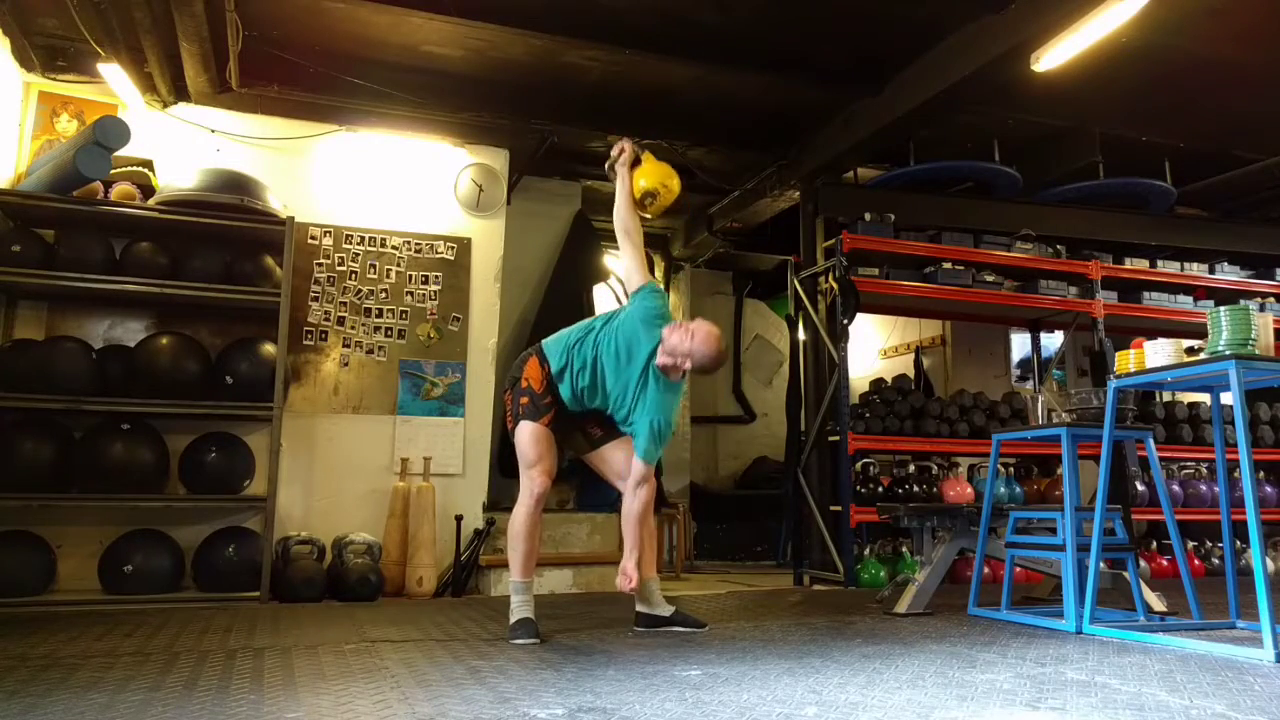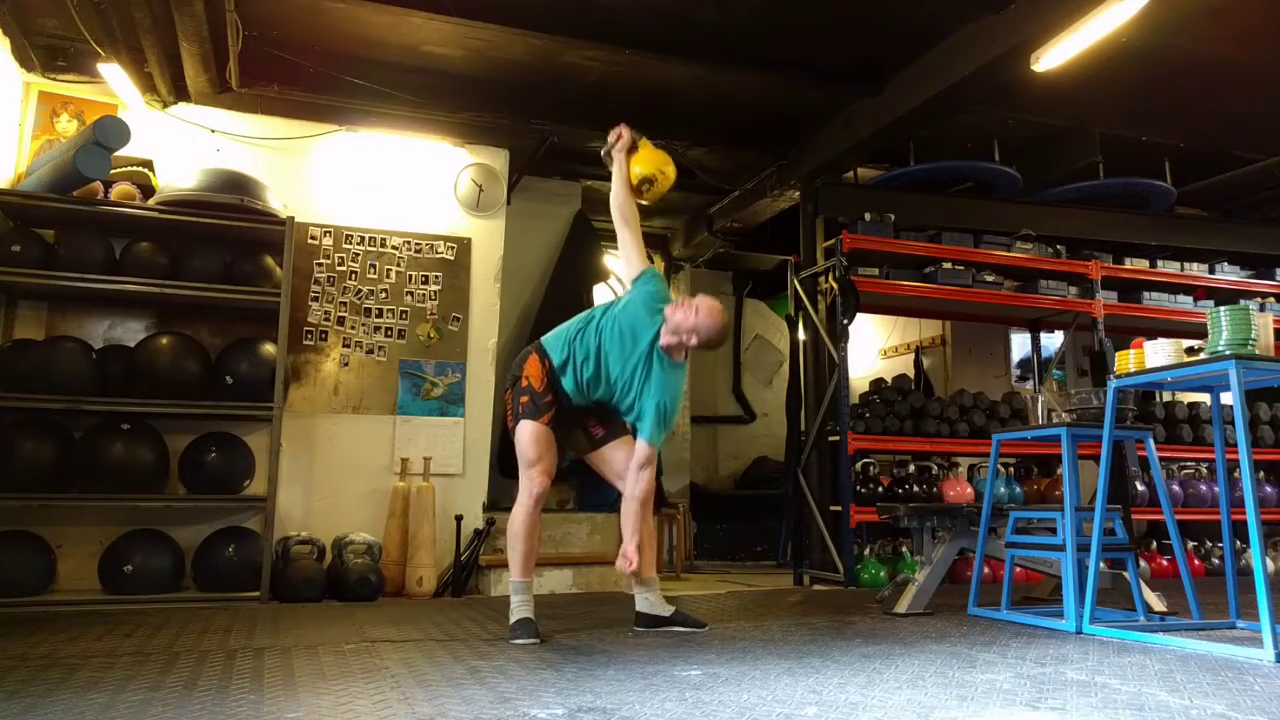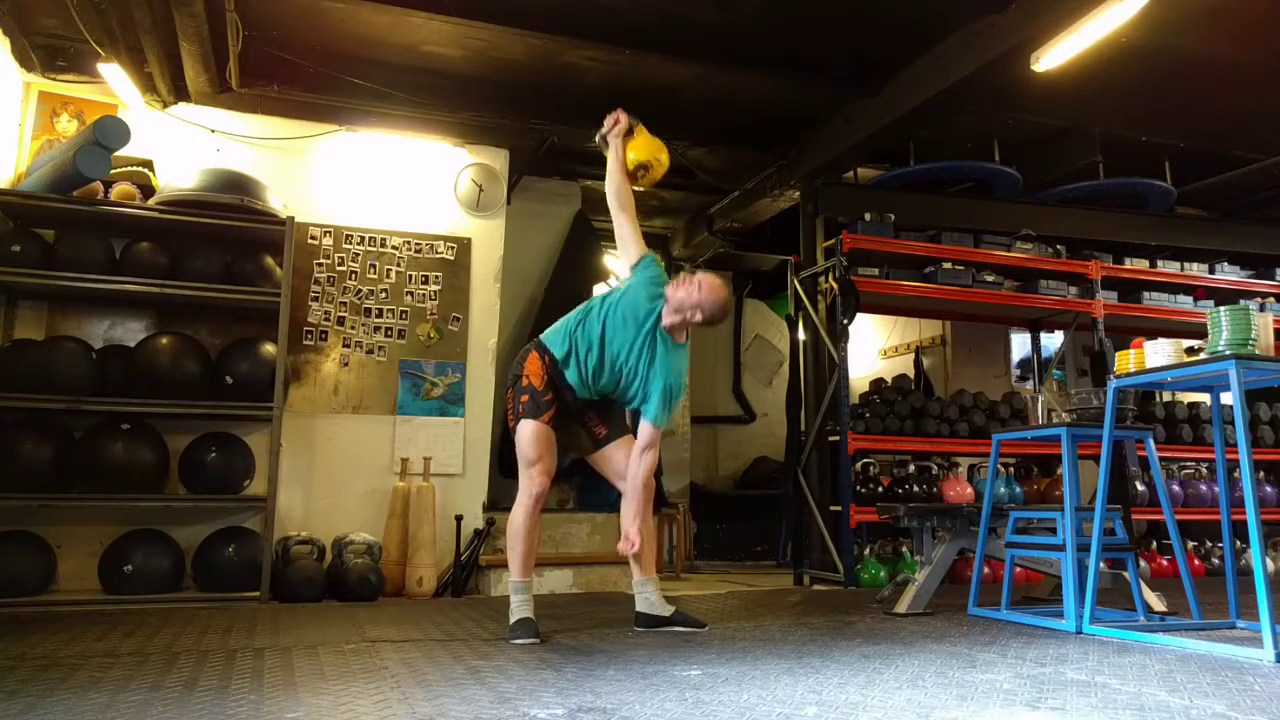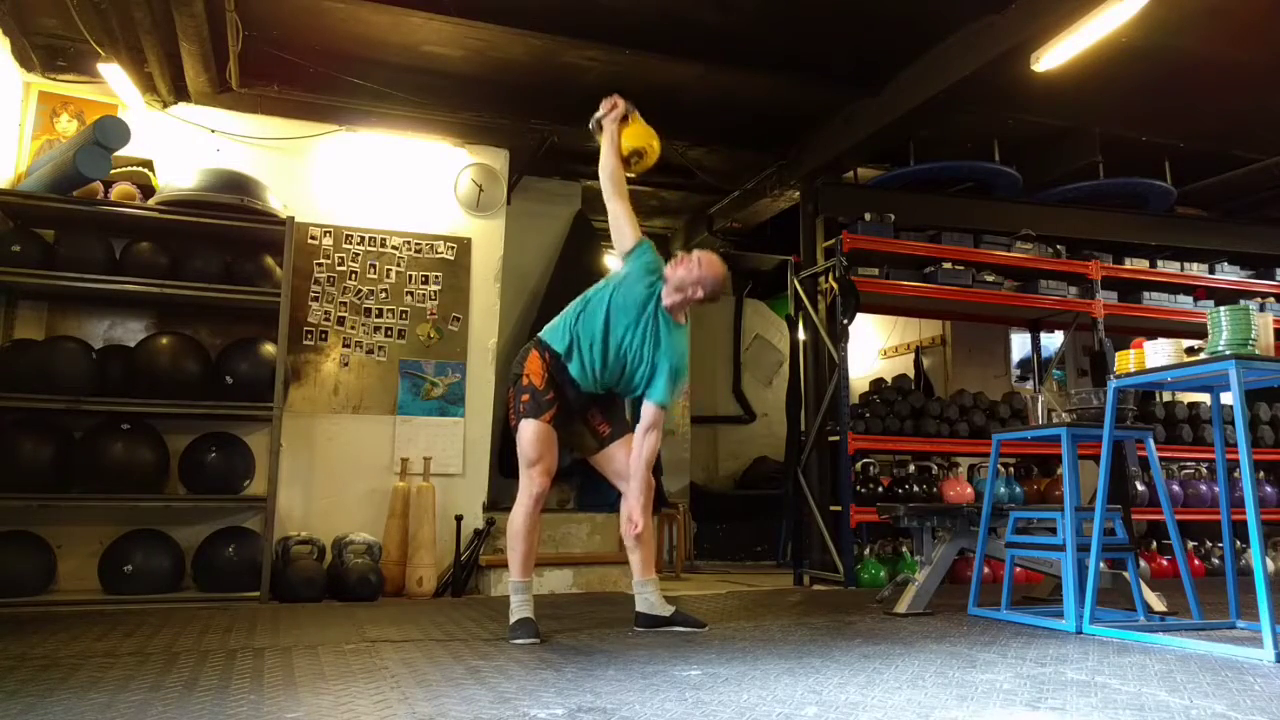
dt=0.1s
person 1, frame 1
left shoulder: (658, 407)
right shoulder: (652, 316)
left elbow: (637, 485)
right elbow: (629, 240)
left wrist: (632, 557)
right wrist: (625, 170)
left hip: (585, 406)
right hip: (540, 375)
left knee: (644, 483)
right knee: (537, 484)
left ankle: (651, 602)
right ankle: (520, 609)
person 1, frame 2
left shoulder: (665, 387)
right shoulder: (651, 300)
left elbow: (642, 465)
right elbow: (626, 225)
left wrist: (632, 540)
right wrist: (620, 157)
left hip: (587, 402)
right hip: (542, 371)
left knee: (642, 485)
right knee: (537, 483)
left ankle: (650, 603)
right ankle: (520, 609)
person 1, frame 3
left shoulder: (669, 371)
right shoulder: (652, 287)
left elbow: (645, 449)
right elbow: (621, 210)
left wrist: (632, 522)
right wrist: (617, 143)
left hip: (588, 398)
right hip: (543, 368)
left knee: (641, 482)
right knee: (536, 483)
left ankle: (650, 603)
right ankle: (520, 609)
person 1, frame 4
left shoulder: (673, 348)
right shoulder: (643, 269)
left elbow: (649, 425)
right elbow: (614, 194)
left wrist: (636, 500)
right wrist: (611, 127)
left hip: (593, 393)
right hip: (546, 366)
left knee: (640, 485)
right knee: (536, 483)
left ankle: (649, 604)
right ankle: (520, 609)
